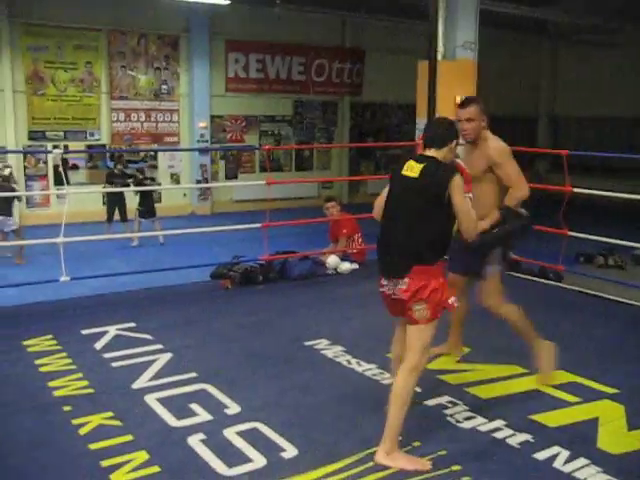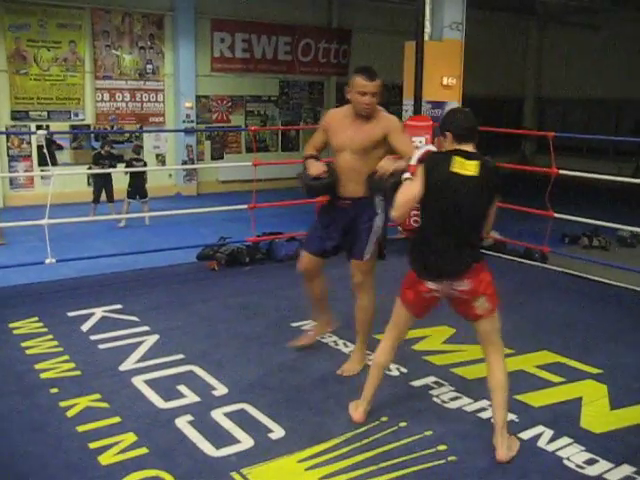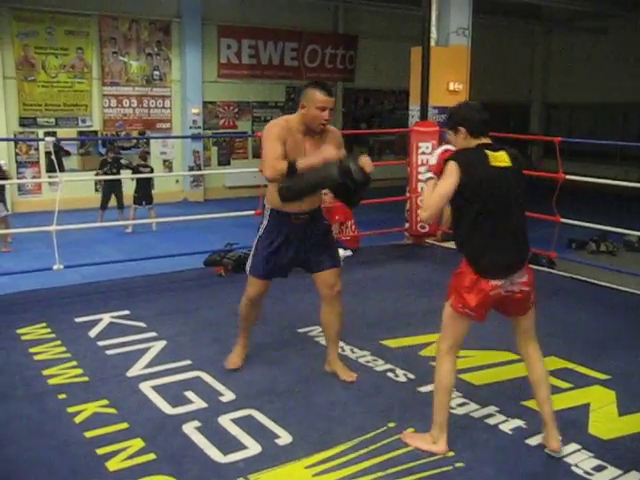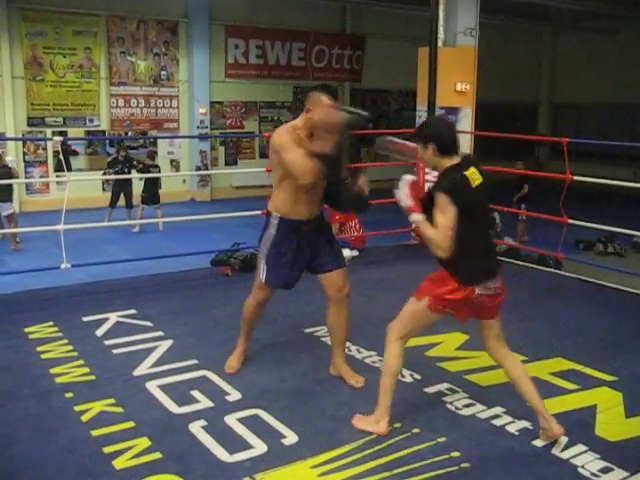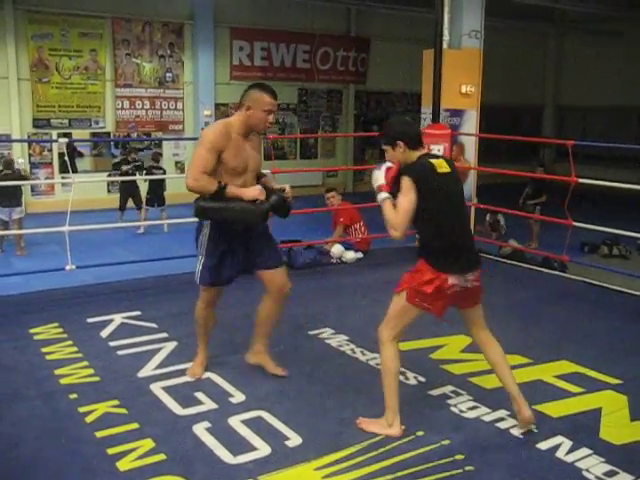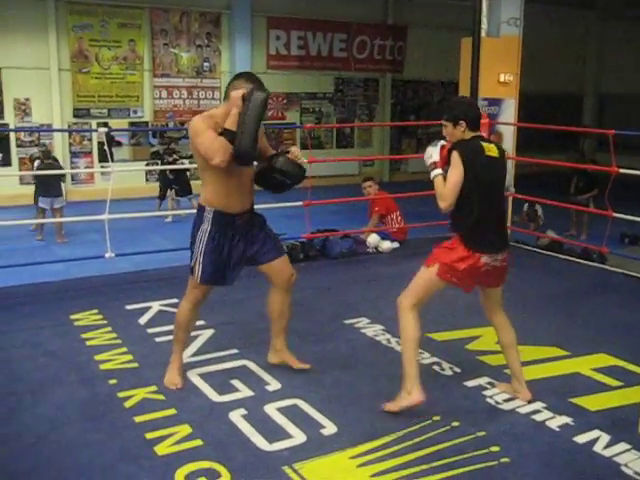
dt=0.7s
person 1, frame 1
left shoulder: (402, 168)
right shoulder: (450, 175)
left elbow: (378, 213)
right elbow: (470, 232)
right wrist: (463, 195)
left hip: (391, 270)
right hip: (422, 272)
left knee: (404, 330)
right knee: (415, 360)
left ankle: (397, 397)
right ankle: (388, 449)
person 1, frame 2
left shoulder: (431, 163)
right shoulder: (491, 172)
left elbow: (397, 213)
right elbow: (484, 227)
left wrist: (411, 177)
left hip: (426, 271)
right hip: (468, 273)
left knee: (392, 336)
right knee: (494, 351)
left ankle: (363, 406)
right ankle: (502, 440)
person 1, frame 3
left shoulder: (461, 162)
right shoulder: (513, 161)
left elbow: (427, 214)
left wrist: (434, 174)
left hip: (478, 272)
right hip: (517, 270)
left knee: (446, 350)
right knee: (528, 346)
left ankle: (438, 437)
right ankle: (550, 432)
person 1, frame 4
left shoulder: (446, 186)
right shoulder: (468, 166)
left elbow: (442, 249)
left wrist: (413, 211)
left hip: (460, 281)
right hip: (488, 278)
left knee: (395, 334)
right knee: (498, 347)
left ankle: (380, 418)
right ankle: (548, 421)
person 1, frame 5
left shoulder: (411, 174)
right shoulder: (447, 166)
left elbow: (396, 230)
left wrist: (383, 191)
left hip: (435, 271)
right hip: (468, 267)
left knee: (387, 335)
right knee: (482, 332)
left ankle: (391, 420)
right ankle: (521, 406)
person 1, frame 6
left shoulder: (462, 151)
right shoulder: (497, 153)
left elbow: (445, 203)
left wrist: (435, 166)
left hip: (467, 249)
right hip: (497, 249)
left knee: (407, 303)
right knee: (495, 312)
left ankle: (411, 388)
right ankle: (520, 385)
person 2, frame 1
left shoulder: (496, 150)
right shoulder: (467, 148)
left elbow: (521, 189)
left wrist: (490, 220)
left hip: (489, 231)
left knee: (492, 301)
right knee: (455, 285)
left ankle: (539, 345)
right ankle: (454, 344)
person 2, frame 2
left shoulder: (388, 123)
right shoulder: (332, 118)
left elbow: (415, 158)
right elbow: (311, 147)
left wrist: (396, 165)
right wrist: (312, 163)
left hip: (368, 207)
right hip: (336, 204)
left knee: (360, 281)
right knee: (307, 267)
left ankle: (361, 350)
right ankle: (323, 320)
person 2, frame 3
left shoulder: (332, 136)
right shoulder: (278, 129)
left elbow: (340, 172)
right elbow: (271, 173)
left wrist: (360, 165)
right wrist: (313, 160)
left hip: (314, 221)
right hip: (278, 221)
left knee: (332, 290)
right knee: (254, 292)
left ankle: (333, 358)
right ankle: (241, 344)
person 2, frame 4
left shoulder: (330, 135)
right shoulder: (285, 137)
left elbow: (334, 173)
right elbow: (307, 177)
left wrist: (355, 184)
right wrist: (326, 144)
left hip: (317, 225)
right hip: (284, 226)
left knee: (340, 292)
right knee: (261, 294)
left ankle: (339, 362)
right ankle: (241, 345)
person 2, frame 5
left shoulder: (256, 139)
right shoulder: (217, 134)
right elbow: (194, 181)
left wrist: (272, 186)
right wrist: (241, 192)
left hip: (252, 223)
right hip: (219, 225)
left knee: (281, 287)
right knee: (209, 297)
left ankle: (258, 350)
right ankle: (201, 354)
person 2, frame 6
right shoulder: (202, 123)
left elbow: (267, 157)
right elbow: (219, 158)
left wrist: (289, 155)
right wrist: (235, 114)
left hip: (249, 218)
right hip: (216, 220)
left knee: (285, 277)
right knee: (195, 295)
left ankle: (278, 349)
right ankle: (176, 360)
